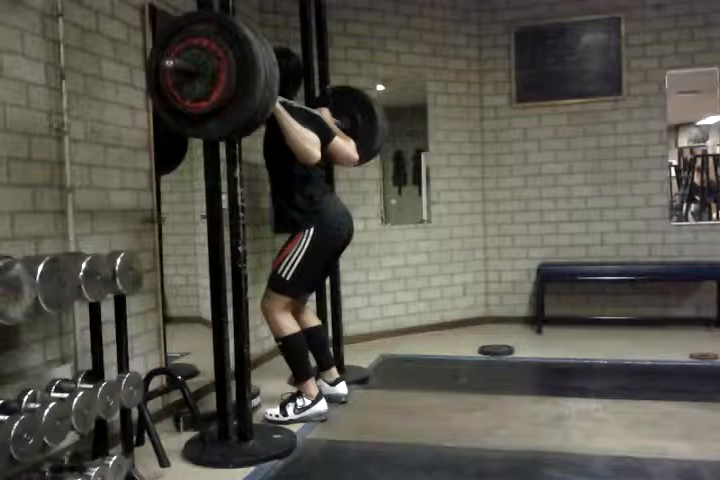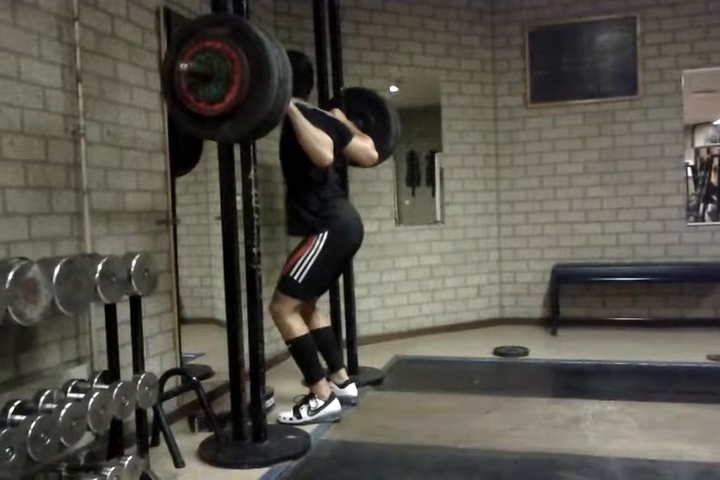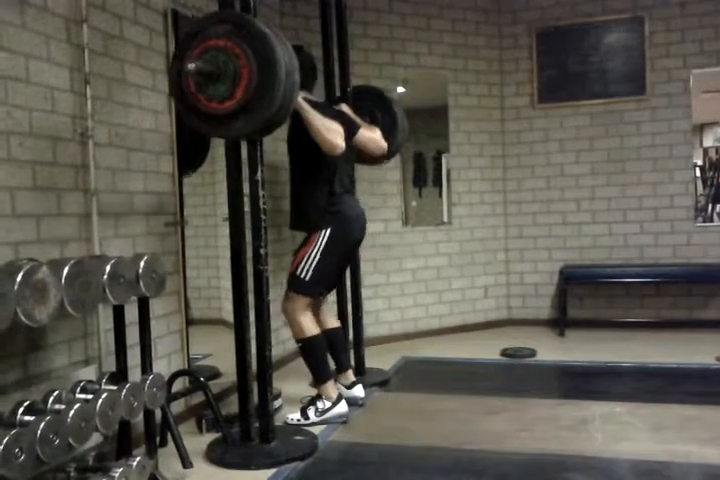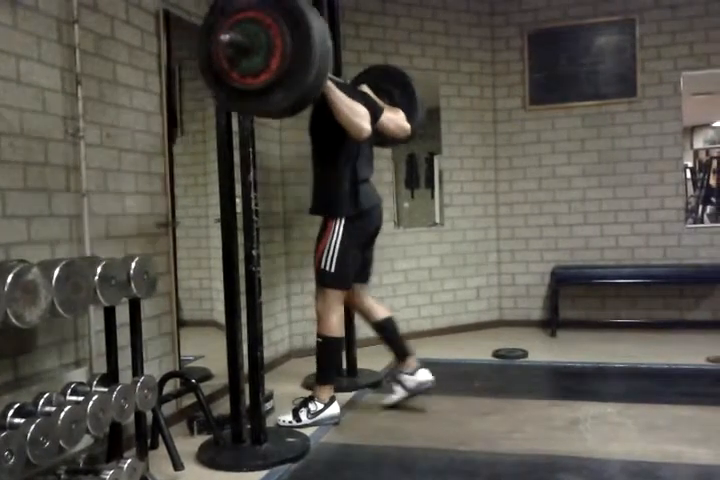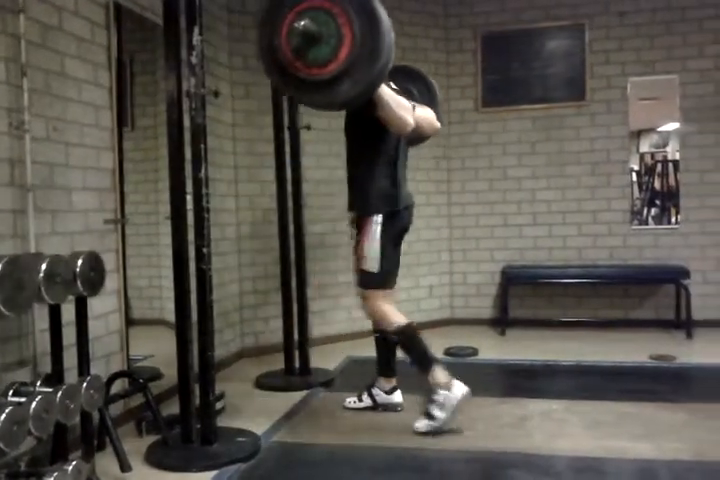
dt=0.7s
person 1, frame 1
left shoulder: (288, 115)
right shoulder: (307, 115)
left elbow: (311, 154)
right elbow: (350, 156)
left wrist: (275, 108)
right wrist: (329, 122)
left hip: (317, 224)
right hip: (335, 219)
left knee: (275, 305)
right knee: (295, 303)
left ankle: (310, 396)
right ankle: (331, 380)
person 1, frame 2
left shoulder: (302, 118)
right shoulder: (324, 118)
left elbow: (323, 155)
right elbow: (369, 154)
left wrist: (289, 109)
right wrist: (346, 122)
left hip: (328, 228)
right hip: (344, 223)
left knee: (283, 307)
right knee: (304, 304)
left ankle: (322, 398)
right ankle: (341, 381)
person 1, frame 3
left shoulder: (309, 113)
right shoulder: (330, 111)
left elbow: (334, 144)
right elbow: (378, 145)
left wrist: (298, 104)
right wrist: (352, 116)
left hip: (331, 223)
right hip: (348, 218)
left knee: (296, 306)
right knee: (314, 303)
left ankle: (330, 399)
right ankle: (348, 382)
person 1, frame 4
left shoulder: (332, 95)
right shoulder: (352, 92)
left elbow: (361, 127)
right elbow: (401, 127)
left wrist: (325, 84)
right wrist: (374, 99)
left hip: (347, 211)
right hip: (364, 206)
left knee: (329, 302)
right knee: (357, 295)
left ankle: (323, 400)
right ankle: (410, 369)
person 1, frame 5
left shoulder: (367, 93)
right shoulder: (382, 90)
left elbow: (405, 123)
right elbow: (432, 124)
left wrist: (373, 83)
left hip: (380, 209)
right hip: (391, 206)
left knee: (375, 301)
right knee: (382, 300)
left ankle: (442, 383)
right ankle: (386, 387)
